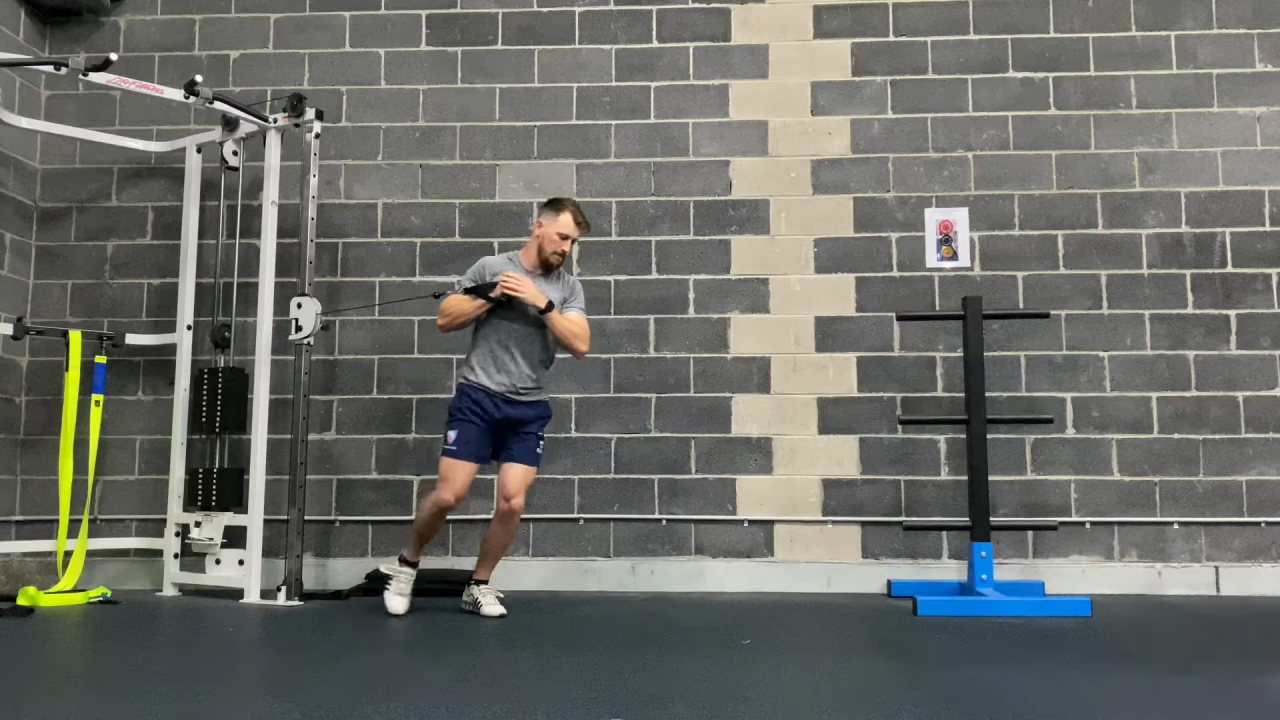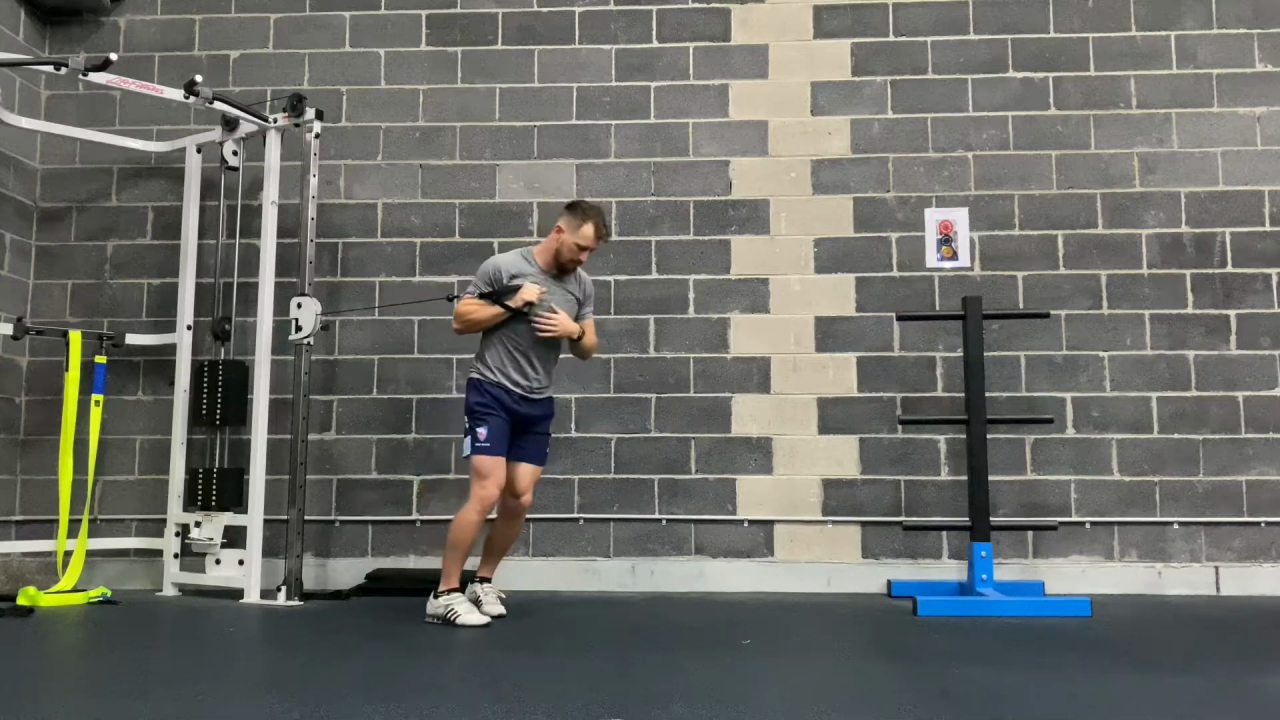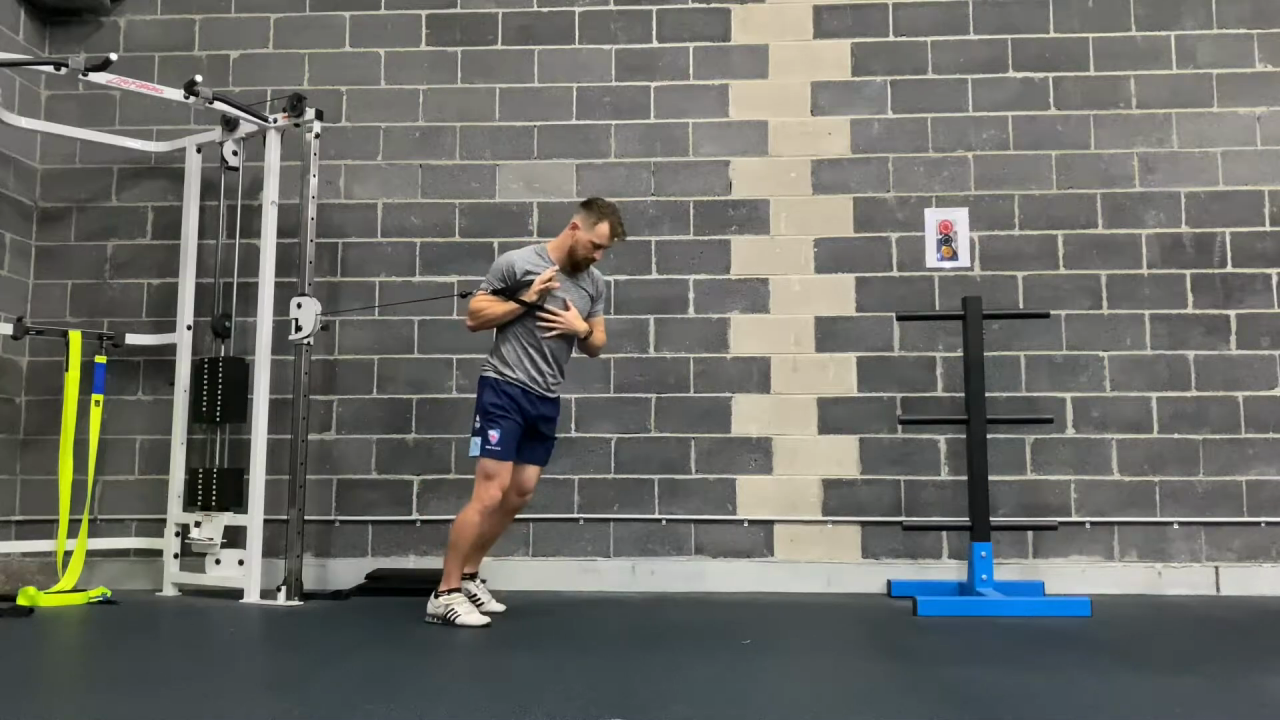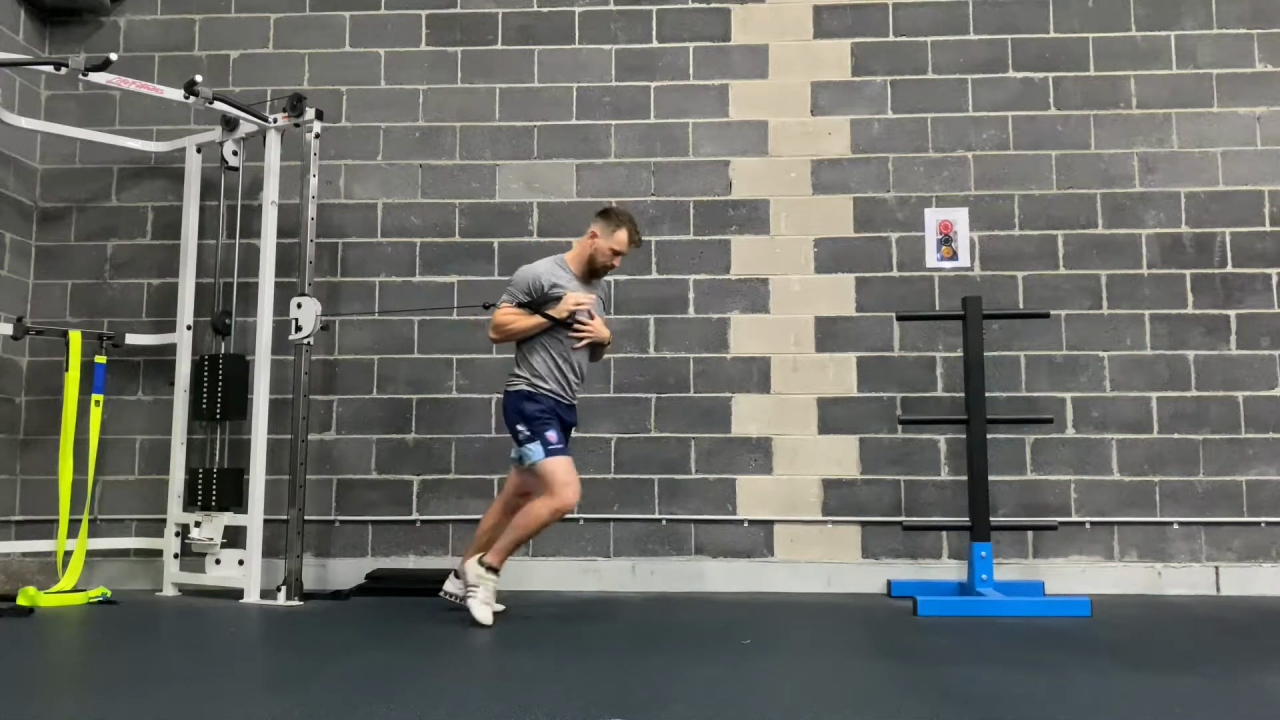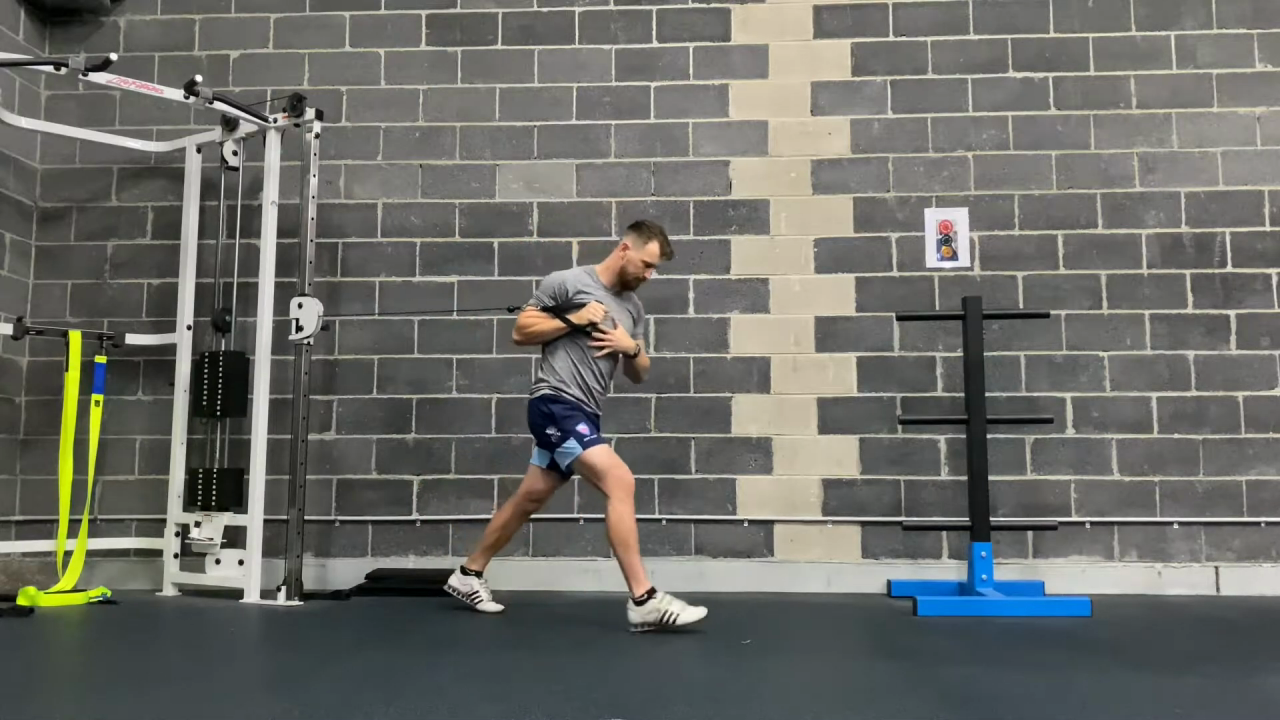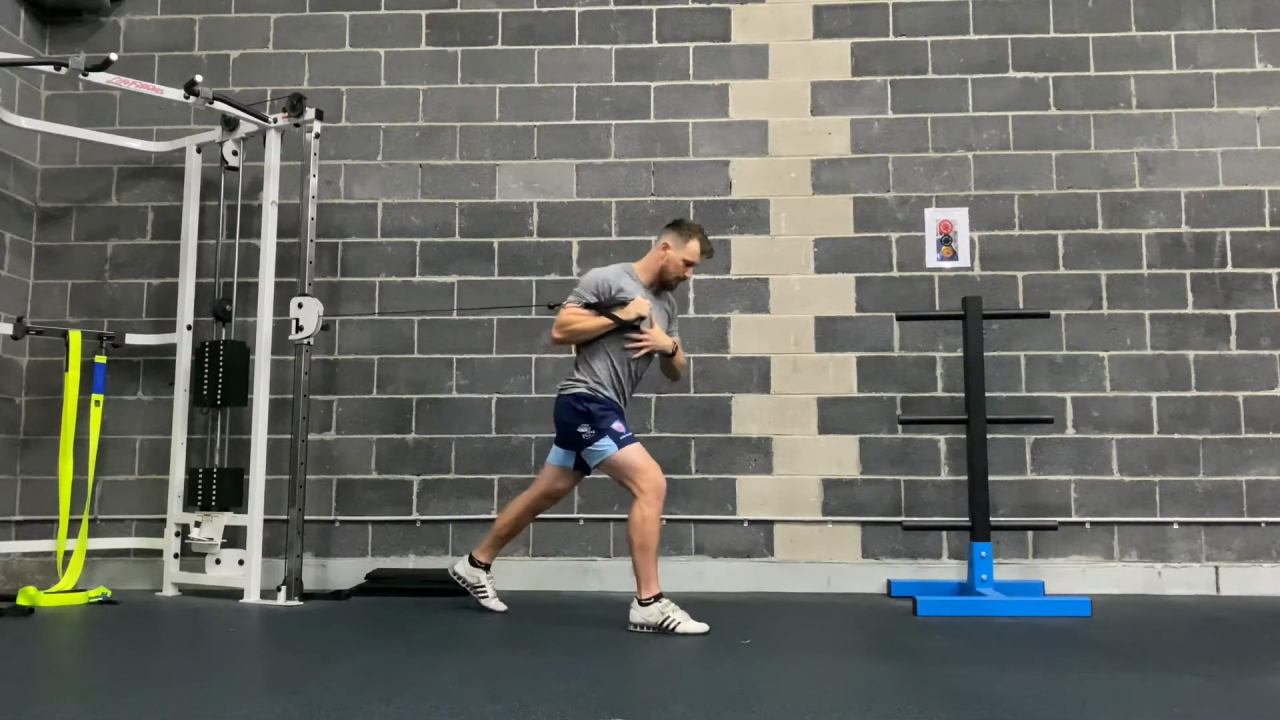
dt=0.3s
person 1, frame 1
left shoulder: (569, 287)
right shoulder: (490, 267)
left elbow: (580, 345)
right elbow: (445, 318)
left wrist: (541, 304)
right wrist: (493, 295)
left hip: (529, 407)
right hip: (477, 395)
left knee: (511, 504)
right knee: (448, 496)
left ankle: (480, 585)
right ankle: (408, 562)
person 1, frame 2
left shoulder: (582, 284)
right shoulder: (502, 267)
left elbow: (588, 348)
right elbow: (460, 320)
left wrist: (574, 333)
right wrist: (512, 305)
left hip: (537, 402)
right hip: (491, 393)
left knee: (520, 501)
right knee: (486, 494)
left ankle: (482, 581)
right ankle: (445, 594)
person 1, frame 3
left shoulder: (593, 282)
right shoulder: (516, 263)
left elbow: (596, 346)
right elbow: (474, 318)
left wrist: (582, 328)
right wrist: (527, 299)
left hip: (546, 400)
right hip: (504, 391)
left knee: (519, 495)
right knee: (489, 497)
left ankle: (468, 576)
right ankle: (445, 594)
person 1, frame 4
left shoulder: (599, 289)
right shoulder: (537, 275)
left elbow: (594, 354)
right elbow: (497, 329)
left wrist: (604, 336)
right wrist: (554, 313)
left hip: (561, 405)
right hip: (532, 400)
left knee: (517, 497)
right knee: (562, 497)
left ankle: (463, 577)
right ankle: (486, 566)
person 1, frame 5
left shoulder: (632, 306)
right shoulder: (566, 282)
left elbow: (639, 374)
right elbow: (521, 331)
left wrist: (631, 348)
right wrist: (575, 319)
left hip: (582, 412)
right hip: (556, 404)
left knee: (528, 499)
right knee: (621, 484)
left ankle: (469, 574)
right ankle: (643, 600)
person 1, frame 6
left shoulder: (666, 303)
right shoulder: (606, 279)
left elbow: (676, 372)
right elbow: (560, 331)
left wrist: (669, 346)
right wrist: (620, 317)
left hip: (601, 410)
right hip: (586, 403)
left knee: (543, 494)
right knee: (651, 485)
left ankle: (476, 564)
right ankle: (649, 603)
